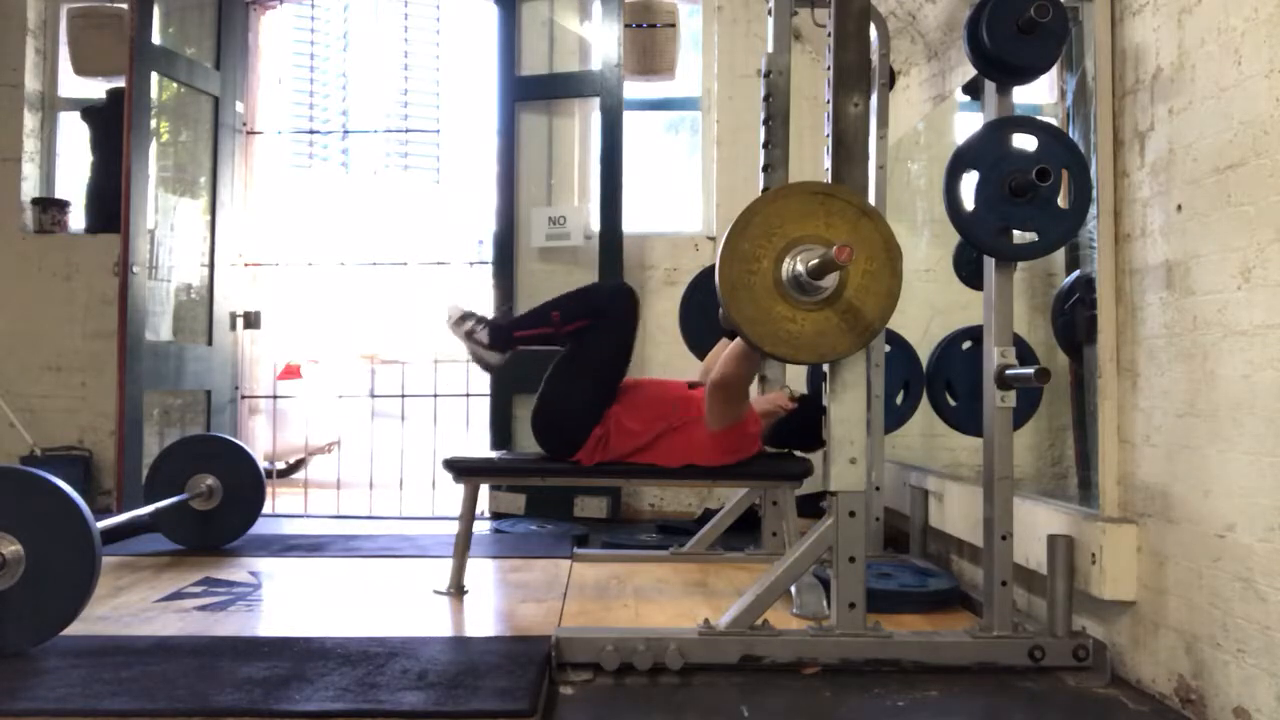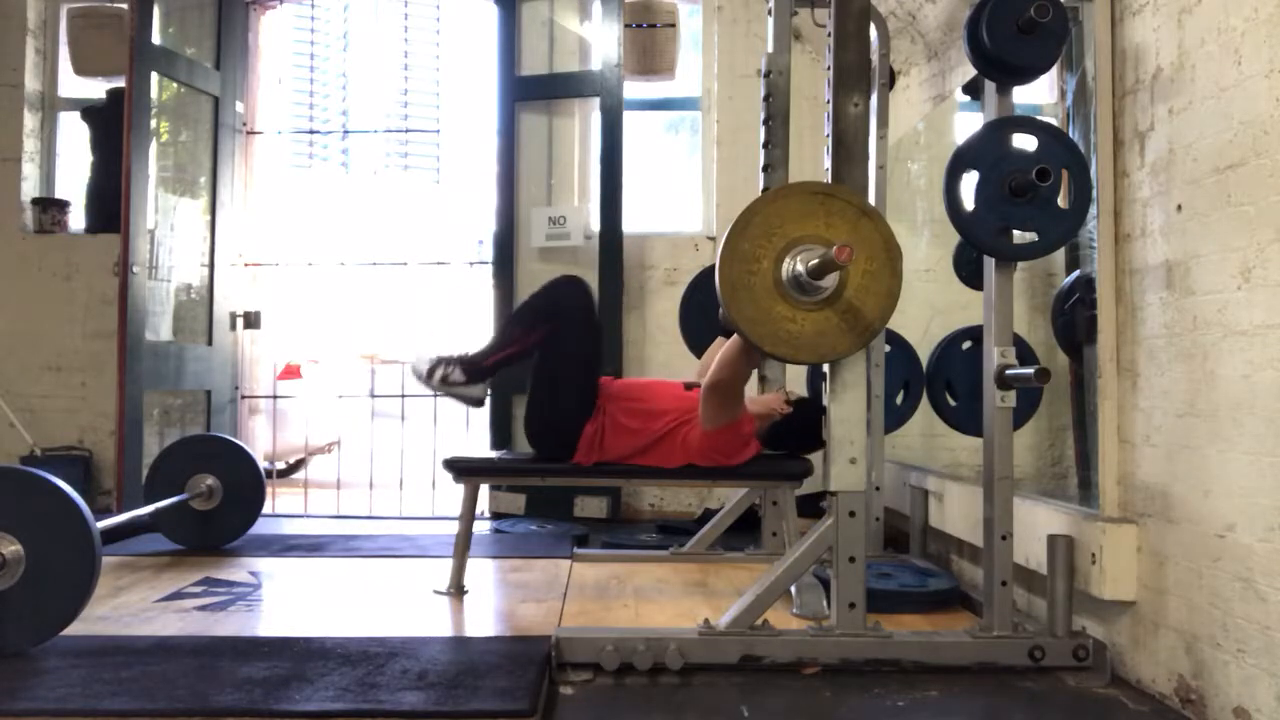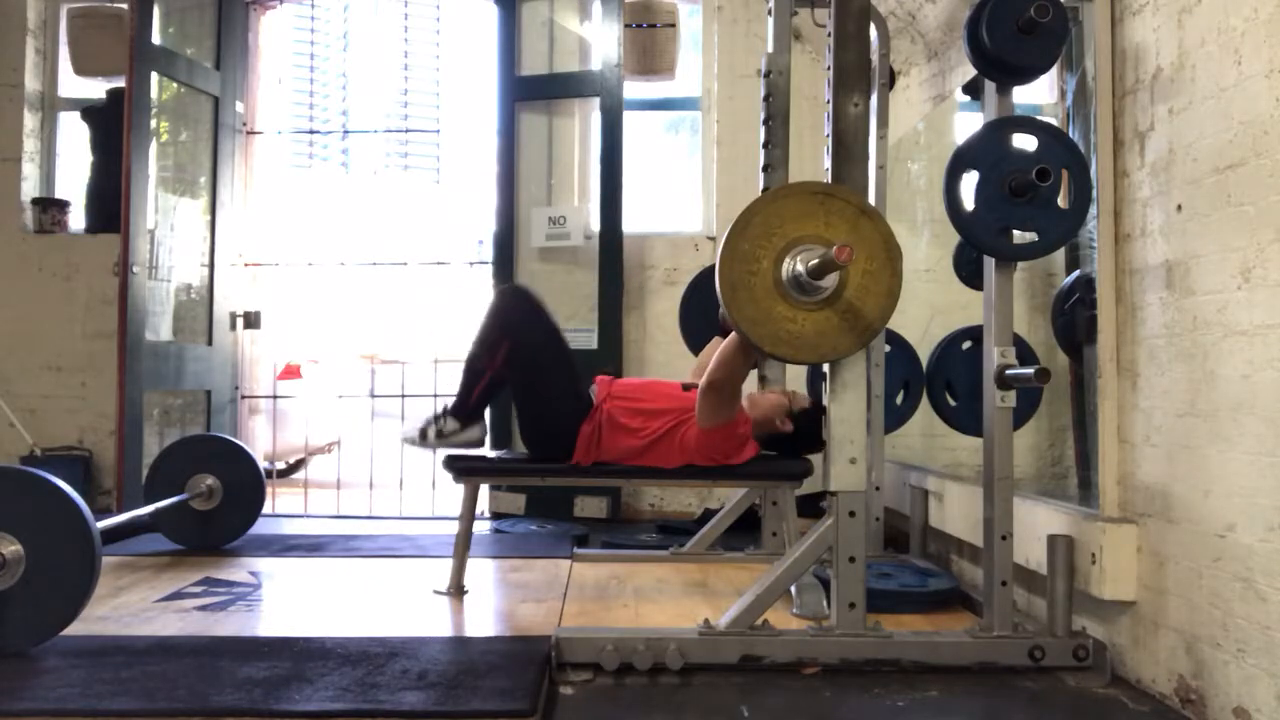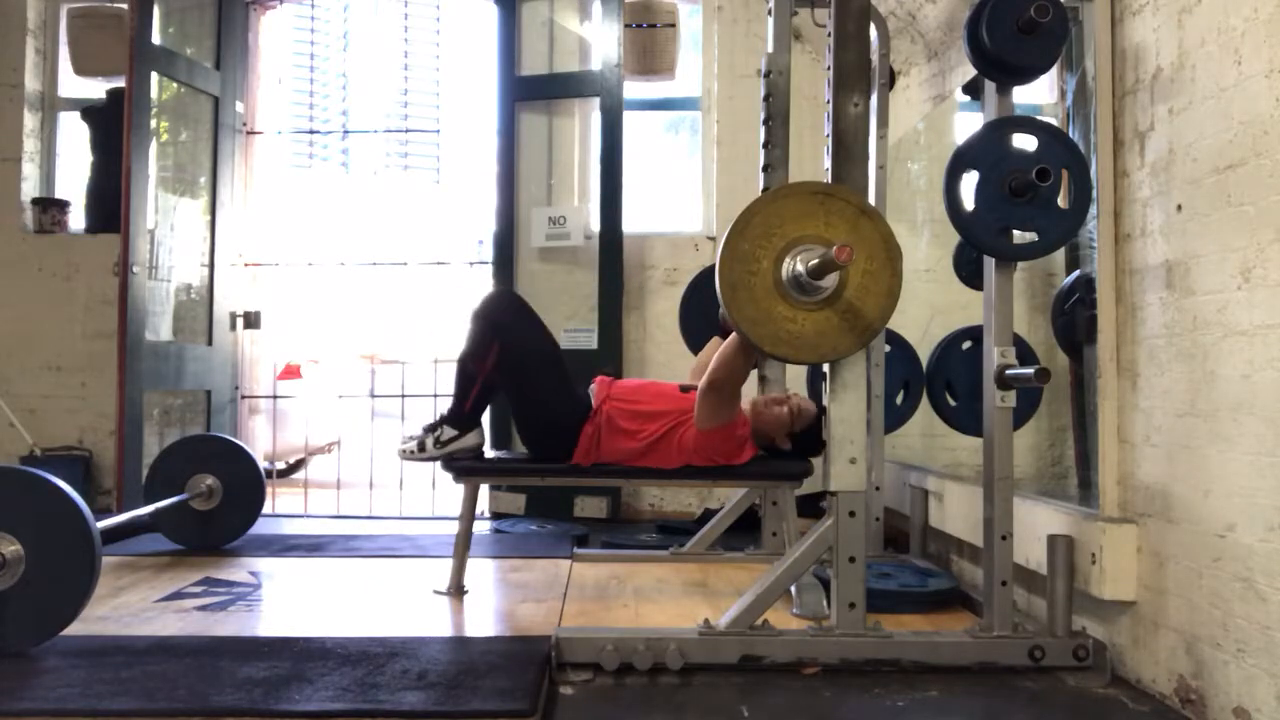
dt=0.2s
person 1, frame 1
left shoulder: (735, 436)
right shoulder: (736, 428)
left elbow: (724, 382)
right elbow: (710, 377)
left hip: (574, 429)
right hip: (587, 426)
left knee: (617, 299)
right knee: (614, 303)
left ankle: (495, 337)
right ankle: (499, 336)
person 1, frame 2
left shoulder: (730, 439)
right shoulder: (741, 433)
left elbow: (719, 382)
right elbow: (707, 378)
right wrist: (736, 327)
left hip: (572, 431)
right hip: (587, 422)
left knee: (567, 294)
right knee: (567, 299)
left ankle: (469, 374)
right ankle: (476, 371)
person 1, frame 3
left shoulder: (730, 440)
right shoulder: (735, 428)
left elbow: (716, 381)
right elbow: (703, 376)
right wrist: (735, 325)
left hip: (569, 433)
right hip: (583, 416)
left knee: (513, 307)
right knee: (515, 307)
left ankle: (462, 421)
right ankle: (465, 419)
person 1, frame 4
left shoulder: (729, 443)
right shoulder: (735, 426)
left elbow: (717, 382)
right elbow: (701, 377)
right wrist: (732, 326)
left hip: (569, 434)
right hip: (584, 413)
left knee: (498, 311)
right knee: (504, 308)
left ankle: (458, 429)
right ankle: (461, 425)
